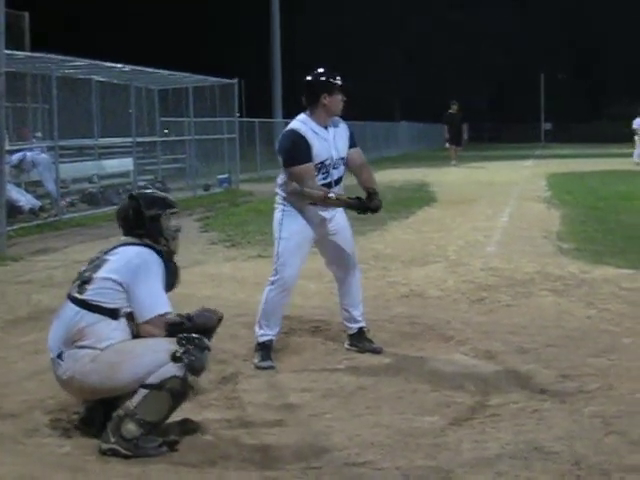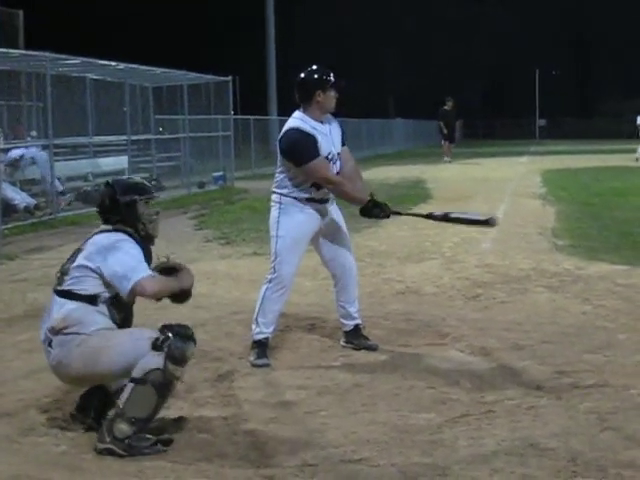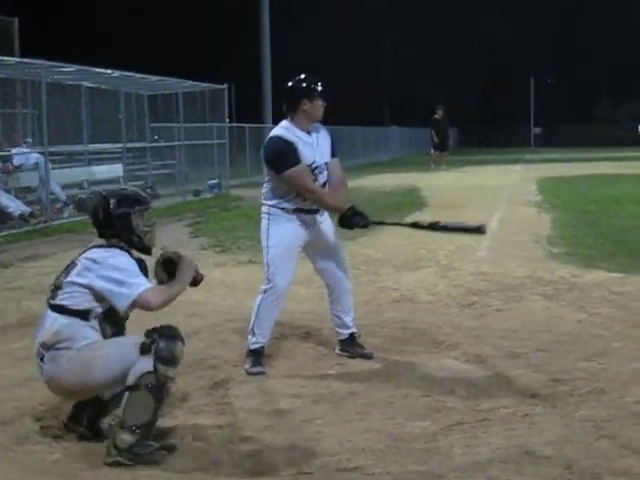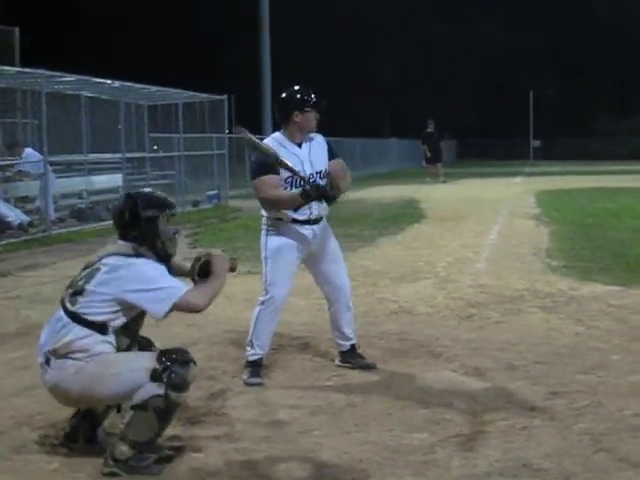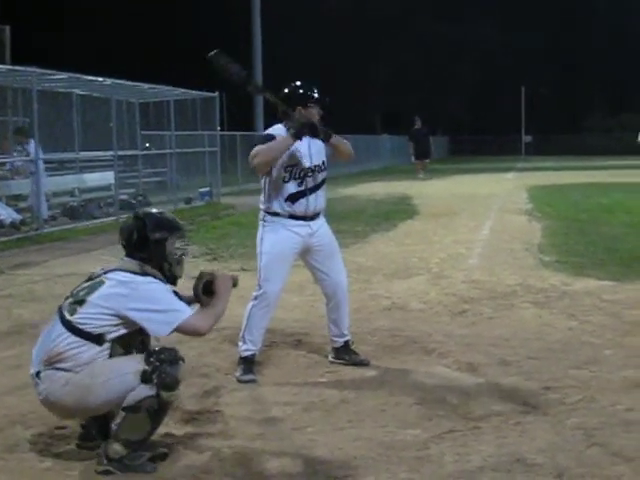
dt=0.4s
person 1, frame 1
left shoulder: (341, 127)
right shoulder: (295, 136)
left elbow: (359, 164)
right elbow: (309, 189)
left wrist: (371, 192)
right wrist: (350, 202)
left hip: (333, 210)
right hip: (297, 212)
left knee: (350, 270)
right knee: (283, 277)
left ankle: (356, 332)
right ankle: (264, 342)
person 1, frame 2
left shoulder: (332, 124)
right shoulder: (297, 133)
left elbow: (347, 166)
right elbow: (330, 180)
left wrist: (369, 199)
right wrist: (367, 203)
left hip: (326, 207)
right hip: (294, 209)
left knee: (346, 267)
right knee: (281, 274)
left ankle: (351, 329)
right ankle: (260, 340)
person 1, frame 3
left shoulder: (323, 134)
right shoulder: (280, 142)
left elbow: (336, 178)
right elbow: (308, 189)
left wrist: (346, 212)
right wrist: (347, 211)
left hip: (317, 217)
right hip: (283, 220)
left knee: (340, 277)
right knee: (276, 285)
left ankle: (346, 338)
right ankle: (255, 349)
person 1, frame 4
left shoulder: (321, 143)
right shoulder: (268, 151)
left elbow: (343, 173)
right elbow: (268, 198)
left wrist: (335, 188)
right wrist: (304, 195)
left hip: (318, 229)
right hip: (282, 232)
left knee: (340, 289)
right knee: (274, 297)
left ankle: (347, 350)
right ankle: (254, 360)
person 1, frame 5
left shoulder: (318, 134)
right shoulder: (272, 137)
left elbow: (348, 153)
right elbow: (257, 163)
left wrist: (325, 136)
right wrist: (292, 135)
left hip: (316, 225)
right hip: (279, 227)
left knee: (337, 285)
right knee: (267, 291)
left ankle: (341, 346)
right ankle: (247, 356)
person 2, frame 1
left shoulder: (120, 253)
right shoulder: (144, 256)
right elbow: (151, 329)
left wrist: (188, 320)
left hip: (68, 361)
right hip: (85, 365)
right knee: (193, 351)
left ankle: (102, 410)
right ankle: (126, 434)
person 2, frame 2
left shoulder: (106, 241)
right shoulder: (117, 242)
left elbow: (130, 292)
right elbow: (148, 287)
left wrist: (165, 281)
right wrist: (181, 280)
left hip: (68, 348)
right hip: (75, 351)
left knee: (146, 352)
right knee: (176, 341)
left ankle: (94, 405)
right ankle: (121, 433)
person 2, frame 3
left shoulder: (104, 255)
right shoulder: (111, 258)
right elbow: (150, 300)
left wrist: (169, 278)
right wrist: (183, 278)
left hip: (66, 362)
right hip: (68, 364)
left knee: (145, 363)
right knee: (165, 344)
left ankle: (87, 416)
right ankle: (128, 443)
person 2, frame 4
left shoulder: (119, 256)
right shoulder: (135, 268)
left elbow: (166, 266)
right elbow: (196, 302)
left wrist: (195, 270)
right wrist: (218, 273)
left hip: (63, 364)
right hip: (71, 374)
left knee: (139, 351)
right knee: (177, 366)
right ankle: (126, 455)
person 2, frame 5
left shoulder: (124, 272)
right shoulder: (140, 286)
left elbow: (165, 300)
right elbow: (200, 325)
left wrist: (197, 297)
right wrist: (222, 293)
left hip: (57, 370)
right hip: (62, 384)
left knee: (137, 347)
right knee: (166, 366)
left ankle: (97, 430)
right ankle: (118, 454)
